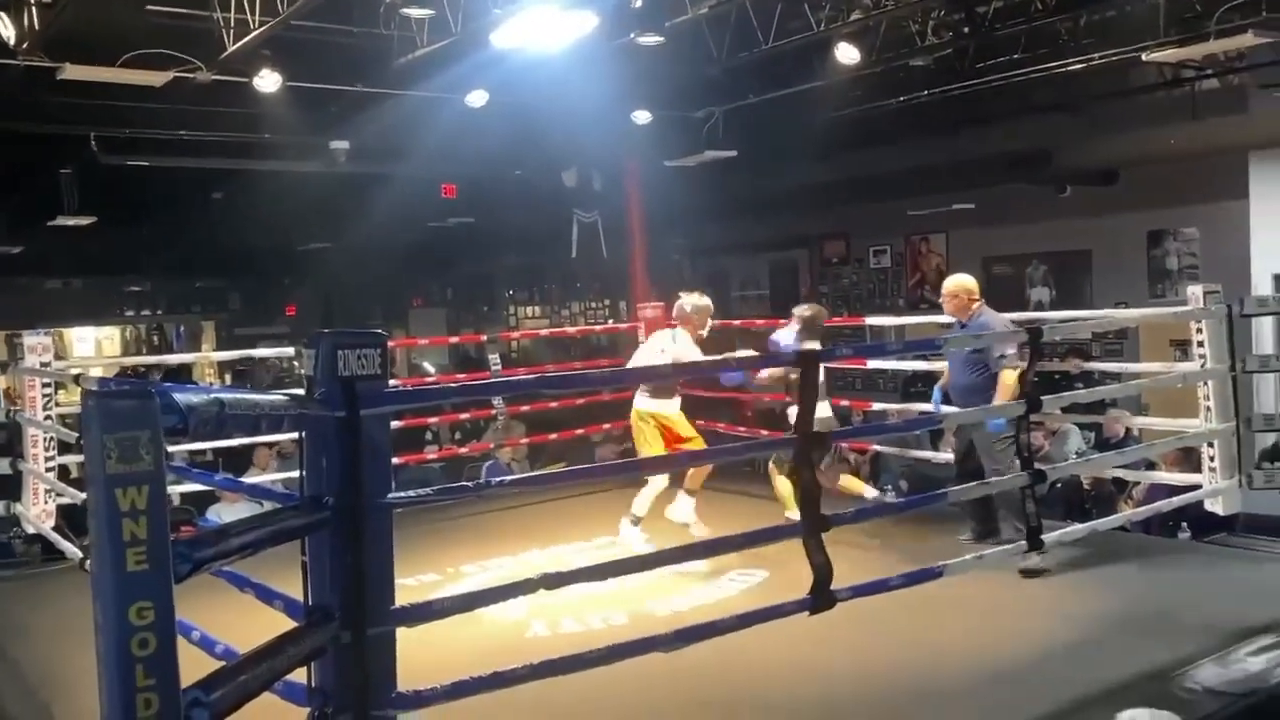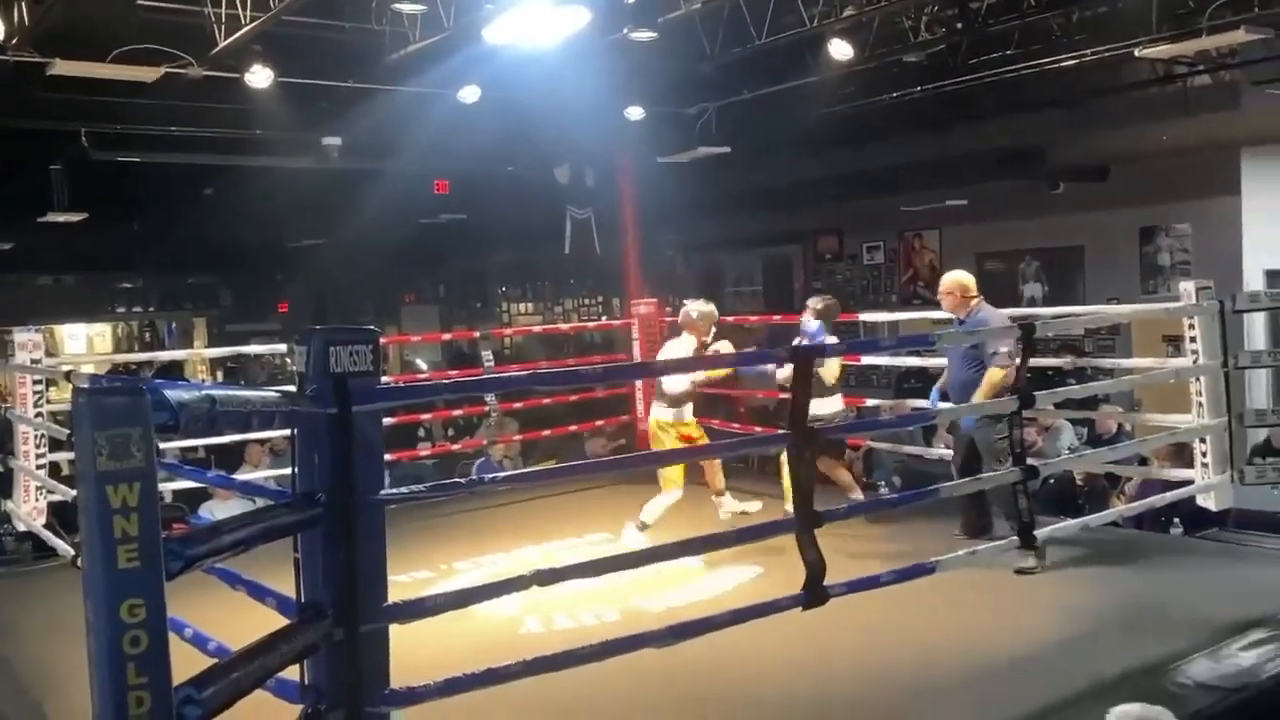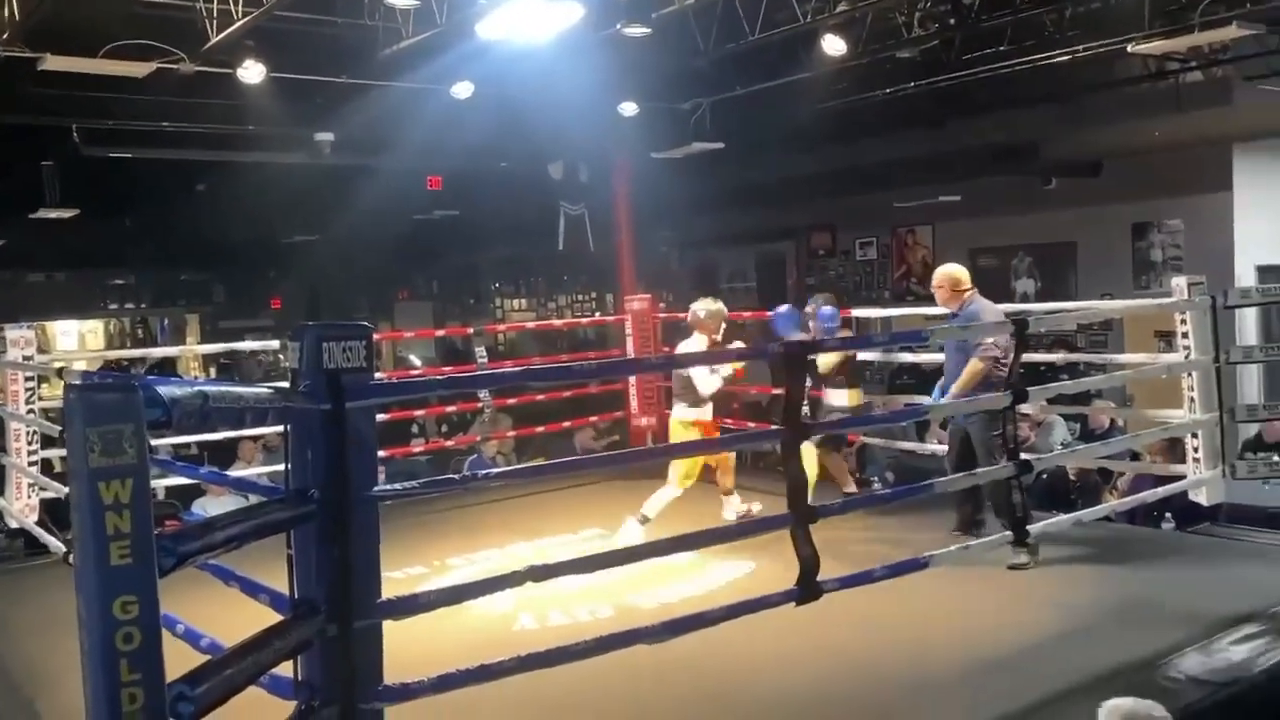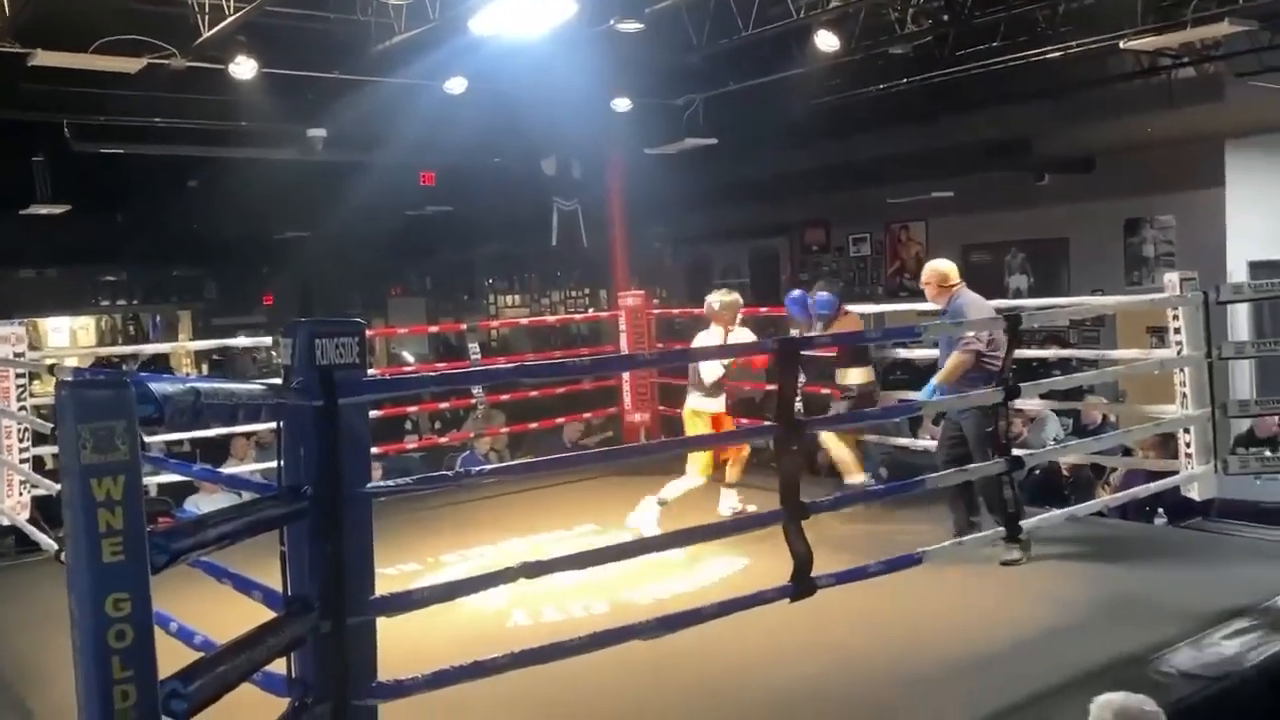
dt=0.1s
person 1, frame 1
left shoulder: (992, 324)
right shoulder: (960, 325)
left elbow: (1008, 370)
left wrist: (998, 409)
right wrist: (939, 387)
left hip: (991, 416)
left knee: (1002, 476)
right knee: (968, 473)
right ankle: (984, 529)
person 1, frame 2
left shoulder: (990, 321)
right shoulder: (961, 322)
left elbow: (999, 368)
left wrist: (976, 405)
right wrist: (939, 387)
left hip: (989, 416)
right hip: (966, 412)
left knee: (1001, 475)
right knee: (965, 470)
left ankle: (1030, 545)
right ankle: (977, 525)
person 1, frame 3
left shoulder: (981, 313)
right shoulder: (960, 314)
left elbow: (983, 360)
left wrist: (951, 393)
right wrist: (943, 385)
left hip: (988, 406)
right knee: (957, 463)
left ankle: (1023, 542)
right ankle: (970, 522)
person 1, frame 4
left shoulder: (968, 306)
right shoulder: (953, 307)
left elbow: (966, 353)
left wrist: (935, 383)
right wrist: (939, 384)
left hip: (983, 400)
right knee: (949, 458)
left ankle: (1015, 538)
right ankle: (966, 525)
person 2, frame 1
left shoulder: (688, 344)
right shoulder: (660, 339)
right elbow: (632, 370)
right wrist: (661, 362)
left hip: (669, 413)
right hip: (648, 414)
left knee: (703, 461)
right knee: (659, 481)
left ankle: (682, 508)
right ankle: (631, 530)
person 2, frame 2
left shoulder: (692, 348)
right shoulder: (674, 349)
right elbow: (671, 387)
left wrist: (716, 356)
right wrist: (700, 374)
left hip: (683, 420)
right hip: (665, 424)
left knee: (713, 458)
right knee: (673, 491)
left ankle: (726, 505)
right ankle: (635, 533)
person 2, frame 3
left shoulder: (701, 347)
right shoulder: (690, 350)
right elbow: (706, 389)
right wrist: (728, 367)
left hip: (702, 420)
right hip: (686, 422)
left knee: (727, 458)
right knee: (676, 485)
left ankle: (732, 507)
right ankle: (634, 528)
person 2, frame 4
left shoulder: (720, 338)
right shoulder: (706, 340)
right elbow: (709, 376)
left hip: (716, 411)
right hip: (700, 412)
left knee: (741, 451)
right knee: (697, 476)
left ankle: (729, 503)
right ankle: (649, 510)
person 3, frame 1
left shoulder: (810, 350)
right shoulder: (794, 349)
right elbow: (764, 377)
left hip: (815, 425)
right hip: (821, 423)
left knee: (776, 467)
right knee: (831, 477)
person 3, frame 2
left shoulder: (830, 344)
right shoulder: (801, 342)
left elbow: (831, 378)
right elbow: (785, 376)
left hip: (829, 417)
right hip: (816, 416)
left knee: (789, 459)
right knee: (824, 461)
right ankle: (858, 497)
person 3, frame 3
left shoulder: (844, 338)
right shoulder: (826, 337)
left elbow: (824, 367)
left wrist: (823, 334)
left hip: (845, 408)
right hip: (831, 405)
left knee: (807, 446)
right knee: (829, 452)
right ankle: (851, 490)
person 3, frame 4
left shoulder: (849, 320)
right shoulder: (836, 320)
left wrist: (818, 320)
left hip: (859, 388)
right hip: (851, 387)
left knee: (827, 434)
right knee: (843, 435)
left ankle: (856, 479)
right ankle: (858, 479)
